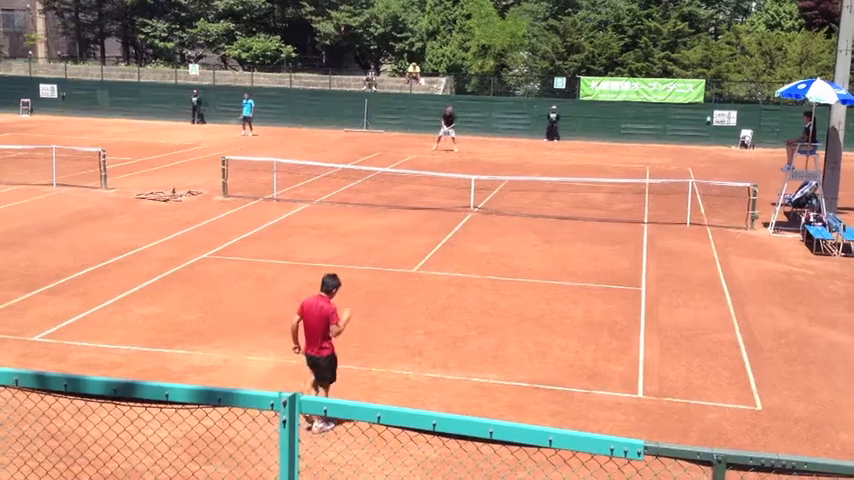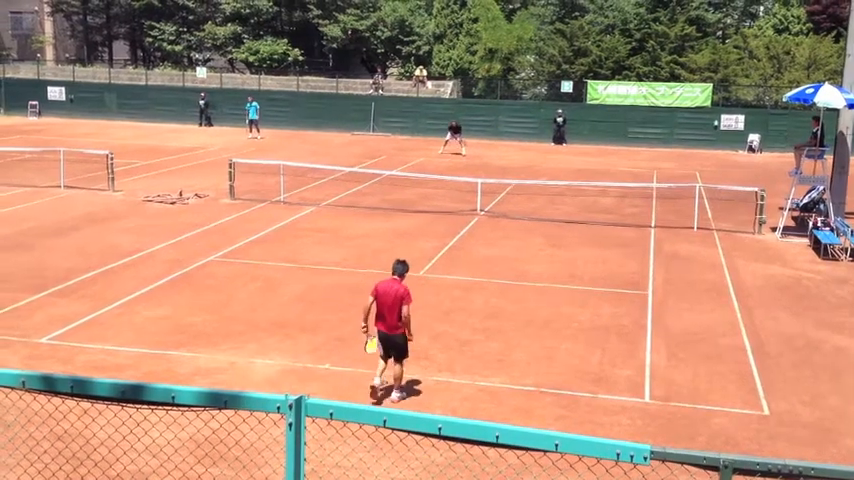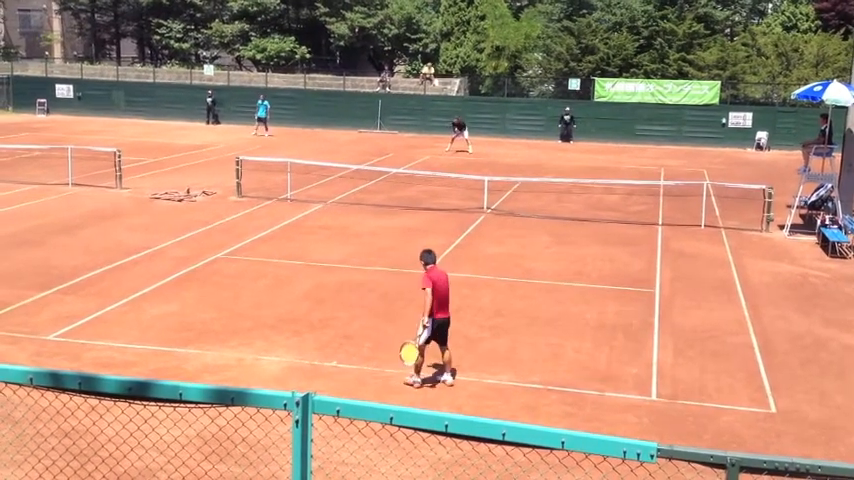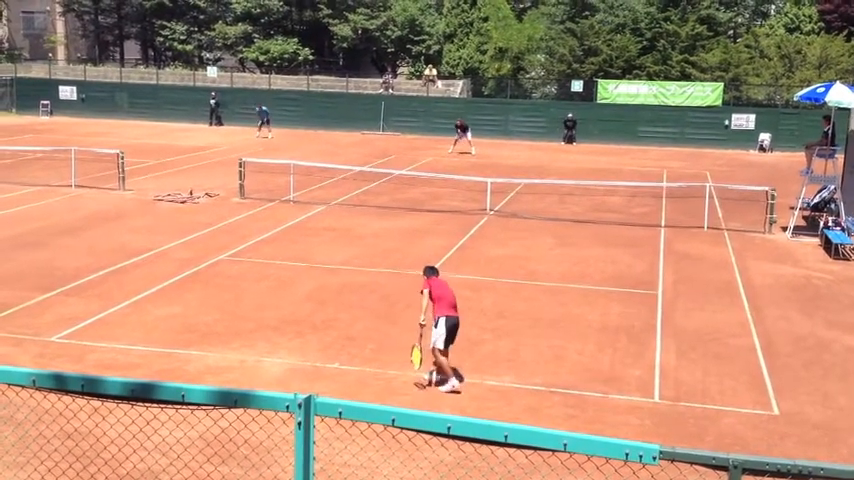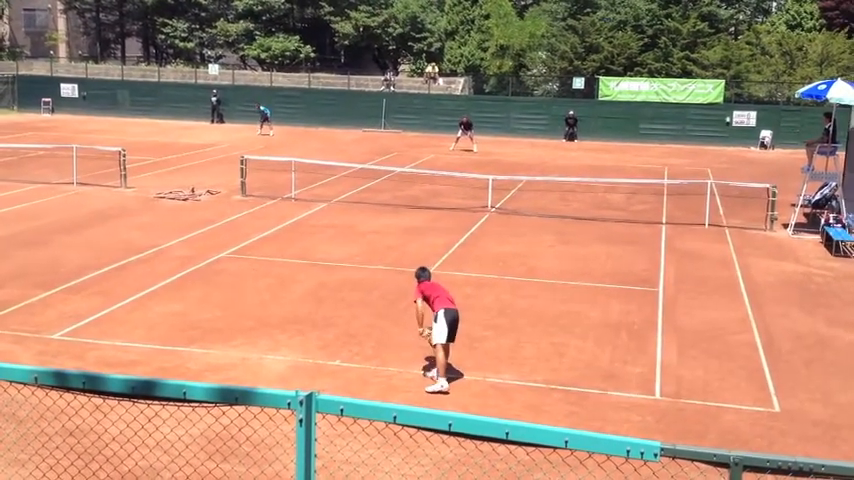
dt=1s
person 1, frame 1
left shoulder: (306, 302)
right shoulder: (330, 308)
left elbow: (294, 325)
right elbow: (335, 332)
left wrist: (295, 343)
right wrist: (346, 319)
left hip: (309, 353)
right hip: (325, 354)
left knee: (317, 380)
right knee: (324, 387)
right ankle: (320, 422)
person 1, frame 2
left shoulder: (379, 285)
right shoulder: (404, 290)
left elbow: (368, 306)
right elbow: (405, 315)
left wrist: (364, 322)
right wrist: (409, 332)
left hip: (381, 330)
right hip: (397, 332)
left knee: (384, 357)
right knee: (399, 362)
left ankle: (377, 380)
right ankle: (396, 392)
person 1, frame 3
left shoulder: (427, 276)
right shoulder: (444, 274)
left elbow: (429, 296)
left wrist: (425, 316)
left hip: (433, 317)
right hip: (446, 317)
left knee: (420, 347)
right knee: (444, 347)
left ankle: (416, 378)
right ankle: (447, 376)
person 1, frame 4
left shoulder: (427, 282)
right shoulder: (443, 283)
left elbow: (426, 296)
left wrist: (422, 315)
left hip: (443, 318)
right hip: (454, 318)
left knee: (437, 351)
right knee: (443, 350)
left ankle: (452, 381)
right ankle: (437, 375)
person 1, frame 5
left shoulder: (420, 287)
right shoulder: (436, 285)
left elbow: (419, 307)
left wrist: (421, 328)
right wrist: (433, 332)
left hip: (443, 312)
right hip: (454, 312)
left knee: (438, 347)
right knee: (445, 345)
left ankle: (442, 382)
right ankle: (438, 372)
